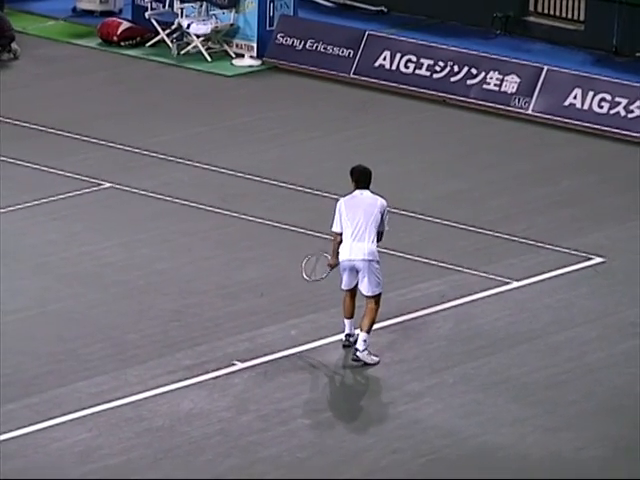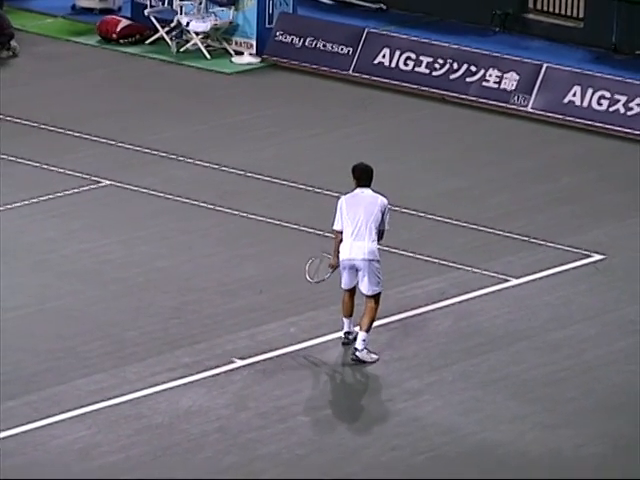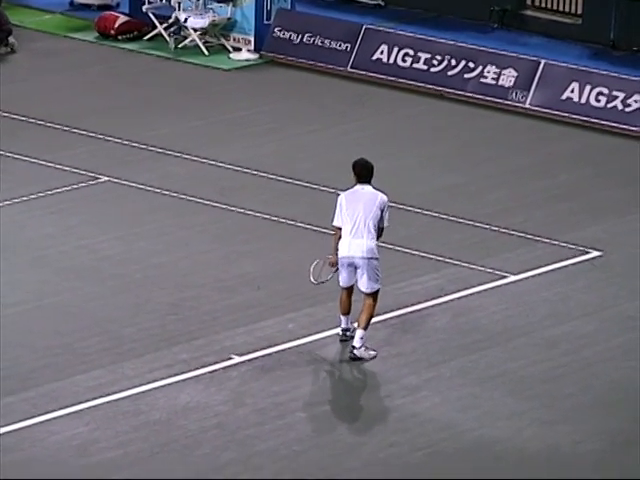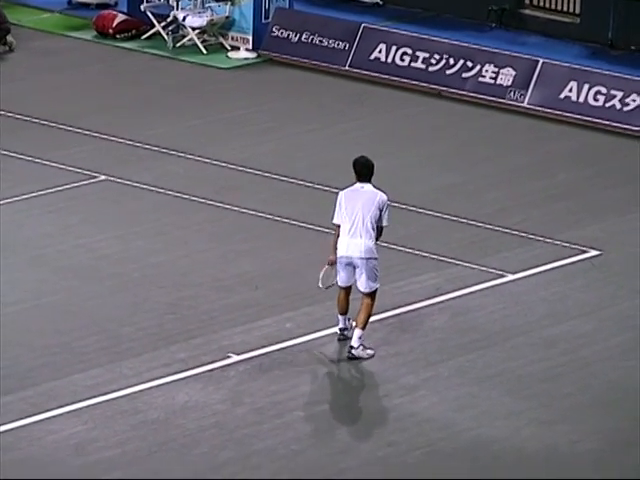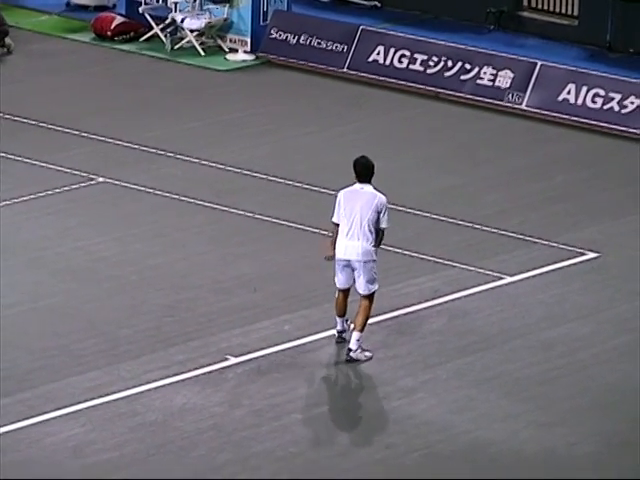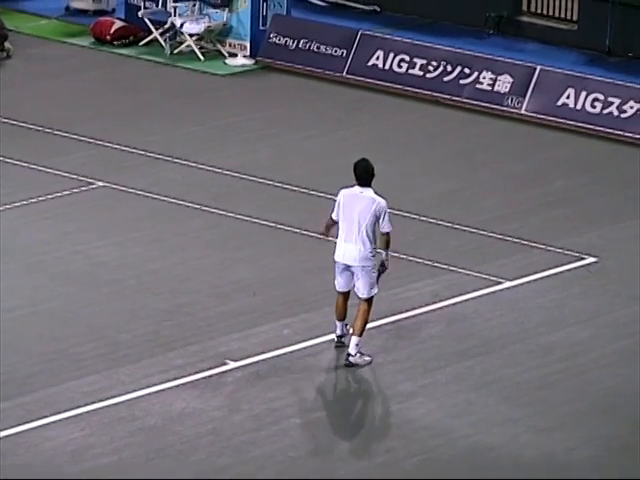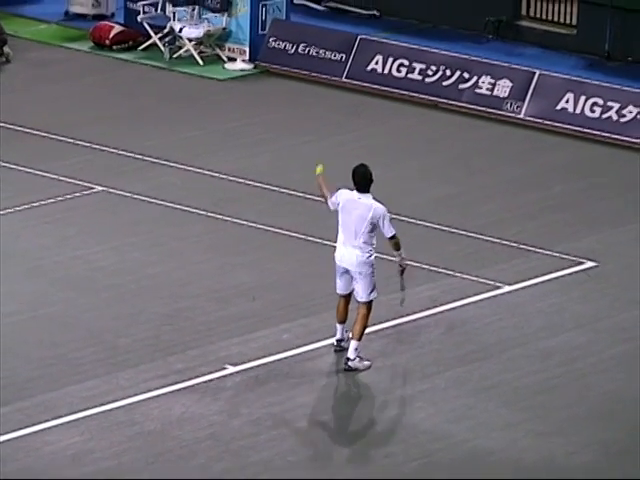
dt=0.1s
person 1, frame 1
left shoulder: (343, 203)
right shoulder: (380, 203)
left elbow: (337, 237)
left wrist: (334, 257)
left hip: (346, 255)
right hip: (368, 256)
left knee: (349, 292)
right knee: (373, 302)
left ankle: (348, 335)
right ankle: (361, 347)
person 1, frame 2
left shoulder: (344, 200)
right shoulder: (382, 202)
left elbow: (338, 234)
right elbow: (380, 234)
left wrist: (335, 257)
left hip: (347, 254)
right hip: (368, 255)
left knee: (348, 292)
right knee: (372, 301)
left ankle: (348, 333)
right ankle: (360, 347)
person 1, frame 3
left shoulder: (344, 197)
right shoulder: (381, 199)
left elbow: (338, 231)
right elbow: (379, 232)
left wrist: (334, 255)
left hip: (345, 251)
right hip: (367, 252)
left knee: (346, 290)
right knee: (370, 298)
left ankle: (345, 329)
right ankle: (358, 345)
person 1, frame 4
left shoulder: (344, 195)
right shoulder: (381, 198)
left elbow: (338, 228)
right elbow: (379, 230)
left wrist: (333, 252)
left hip: (344, 250)
right hip: (366, 252)
left knee: (344, 290)
right knee: (368, 298)
left ankle: (343, 328)
right ankle: (355, 345)
person 1, frame 5
left shoulder: (343, 194)
right shoulder: (380, 200)
right elbow: (380, 233)
left wrist: (332, 248)
right wrist: (372, 248)
left hip: (343, 251)
right hip: (364, 254)
left knee: (342, 292)
right knee: (366, 300)
left ankle: (341, 331)
right ankle: (354, 347)
person 1, frame 6
left shoulder: (344, 195)
right shoulder: (379, 204)
left elbow: (334, 219)
right elbow: (385, 235)
left wrist: (326, 228)
right wrist: (385, 257)
left hip: (342, 254)
right hip: (363, 258)
left knee: (342, 295)
right knee: (365, 304)
left ankle: (340, 335)
right ankle: (353, 353)
person 1, frame 7
left shoulder: (343, 196)
right shoulder: (378, 209)
left elbow: (327, 197)
right elbow: (392, 238)
left wrist: (320, 177)
right wrist: (401, 258)
left hip: (341, 257)
right hip: (362, 261)
left knee: (343, 298)
right knee: (364, 308)
left ankle: (340, 339)
right ankle: (352, 357)
